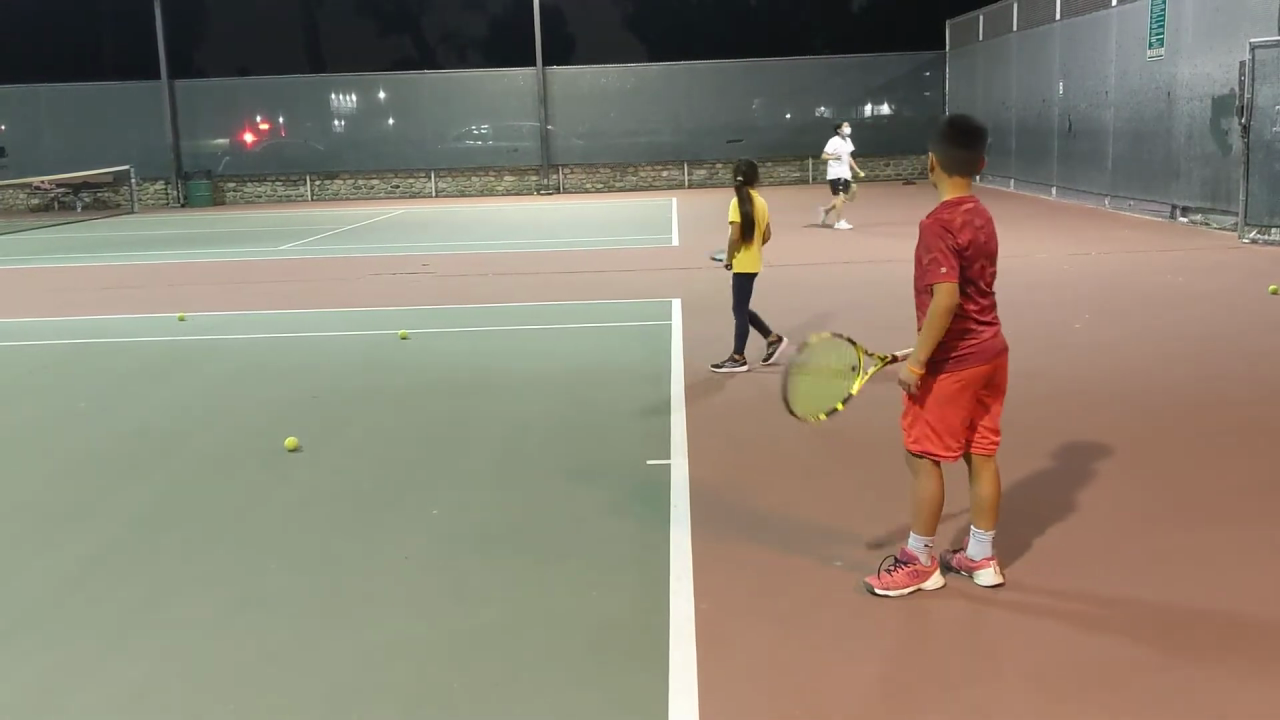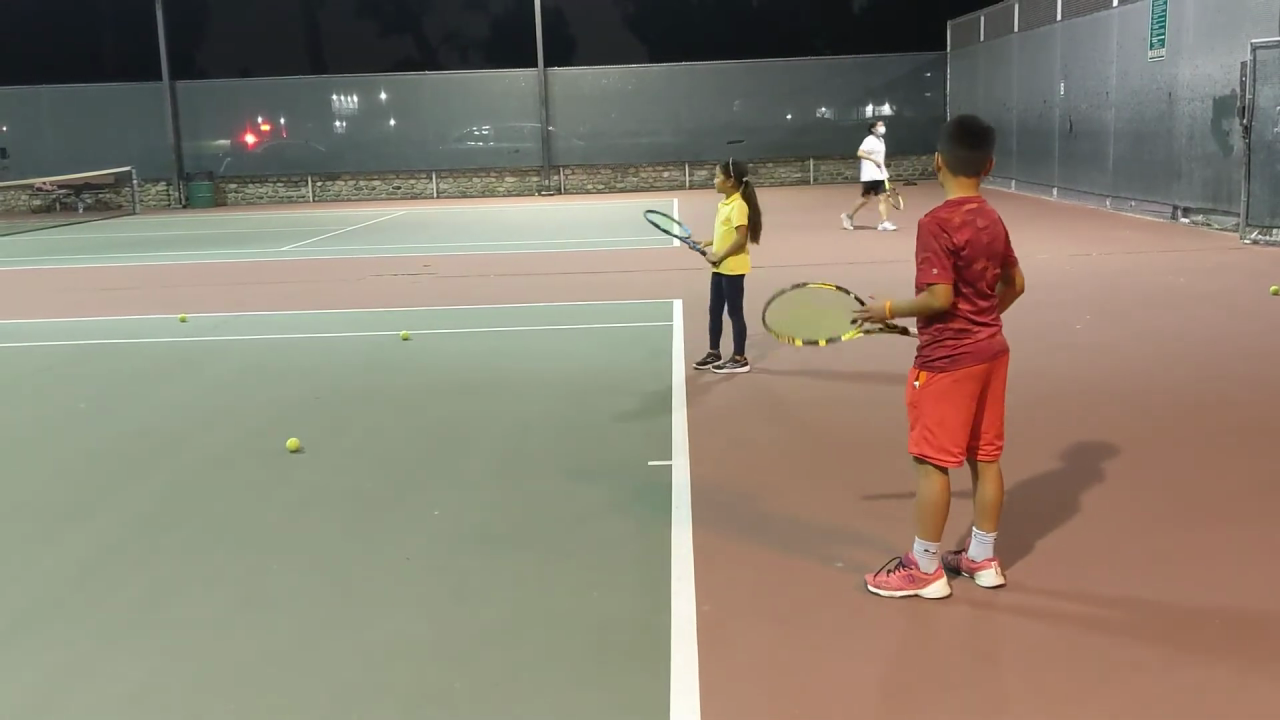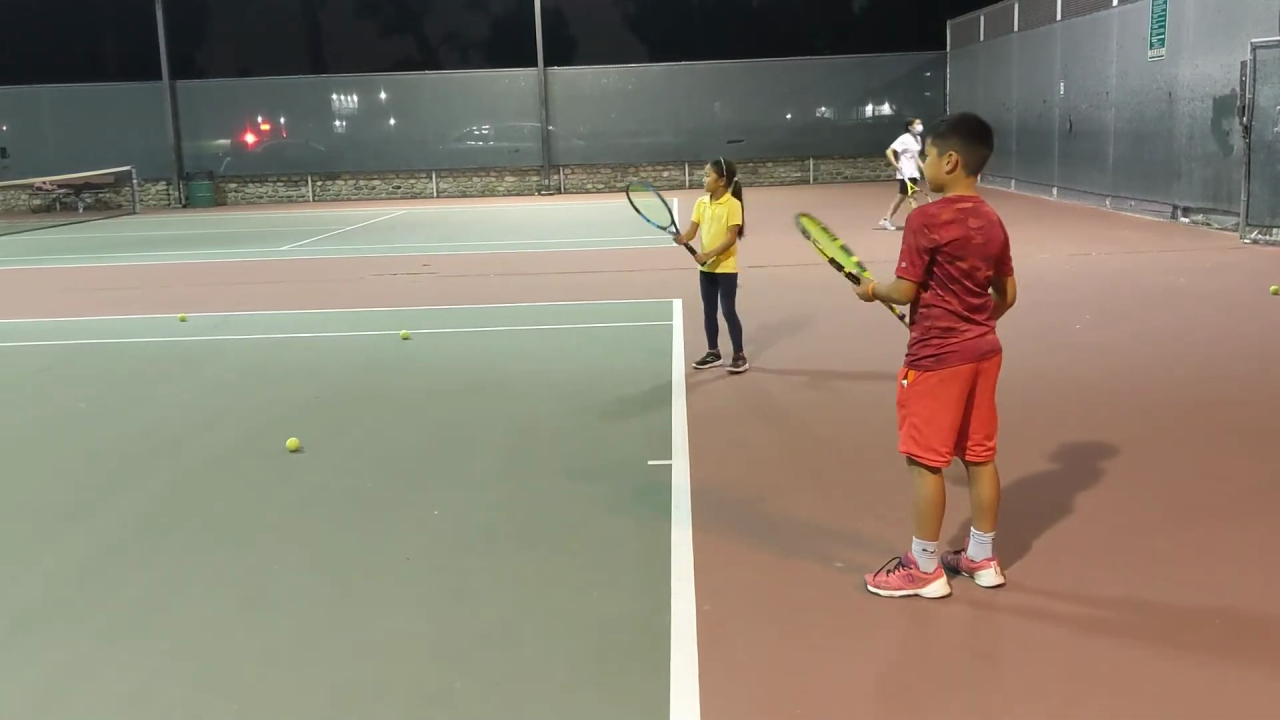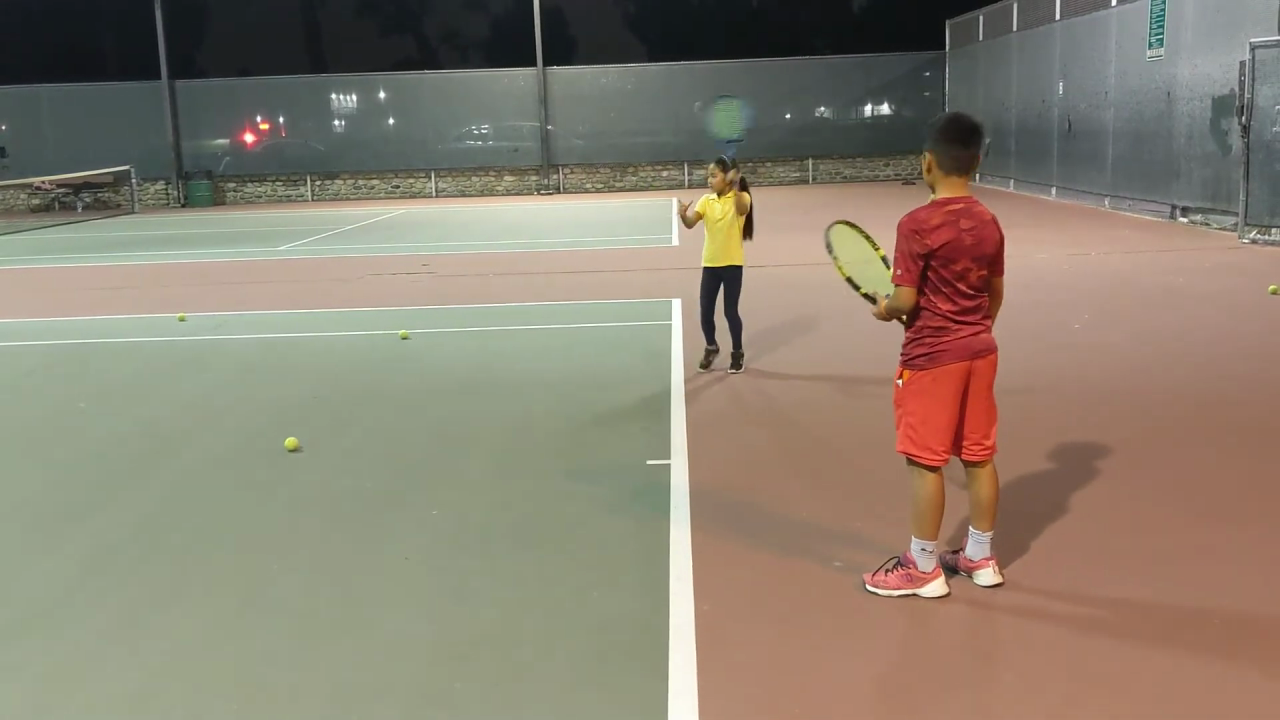
dt=0.4s
person 1, frame 1
left shoulder: (938, 224)
right shoulder: (981, 218)
left elbow: (945, 298)
left wrist: (916, 362)
left hip: (953, 359)
right hip: (989, 350)
left knee: (924, 456)
right knee: (981, 455)
left ankle: (920, 561)
right ankle: (981, 557)
person 1, frame 2
left shoulder: (937, 223)
right shoulder: (993, 220)
left elbow: (938, 298)
right elbow: (1015, 285)
left wrist: (890, 309)
left hip: (947, 359)
right hip: (991, 352)
left knee: (931, 461)
right knee: (985, 456)
left ankle: (925, 568)
right ankle: (982, 558)
person 1, frame 3
left shoulder: (926, 219)
right shoulder: (993, 223)
left elbow: (906, 290)
right elbow: (1007, 295)
left wrist: (872, 290)
left hip: (937, 358)
right hip: (983, 352)
left knee: (927, 462)
right knee: (980, 456)
left ankle: (925, 568)
right ankle: (982, 558)
person 1, frame 4
left shoulder: (917, 224)
right shoulder: (989, 223)
left elbow: (907, 301)
right elbow: (996, 293)
left wrist: (883, 309)
left hip: (931, 358)
right hip: (980, 352)
left knee: (926, 461)
right knee: (979, 455)
left ankle: (923, 567)
right ankle: (980, 557)
person 2, frame 1
left shoulder: (738, 202)
right shoulder: (760, 202)
left elbow: (735, 236)
right elbow: (766, 236)
left wrist: (729, 258)
left hip: (742, 265)
right hip: (749, 263)
left knee: (739, 310)
right knee: (742, 309)
left ankle: (738, 358)
right ankle: (773, 339)
person 2, frame 2
left shoulder: (739, 206)
right shoulder: (725, 203)
left elbow: (741, 239)
left wrist: (720, 256)
right wrist: (708, 244)
left hip: (733, 268)
right hip: (720, 268)
left knee: (734, 313)
right knee: (714, 311)
left ankle: (739, 359)
right ankle: (714, 353)
person 2, frame 3
left shoulder: (733, 204)
right shoulder: (701, 203)
left elbow: (732, 238)
right elbow: (692, 230)
left wrist: (709, 254)
right wrist: (684, 239)
left hip: (727, 267)
right hip: (706, 267)
left knee: (728, 311)
right knee: (709, 311)
left ankle: (739, 355)
right ankle: (713, 352)
person 2, frame 4
left shoulder: (740, 197)
right shoulder: (705, 200)
left elbow: (743, 209)
right elbow: (690, 223)
left wrist: (737, 187)
right wrist: (683, 214)
left hip: (732, 264)
right hip: (710, 263)
left knee: (731, 310)
right knee: (705, 310)
left ankle: (738, 352)
right ankle: (711, 347)
